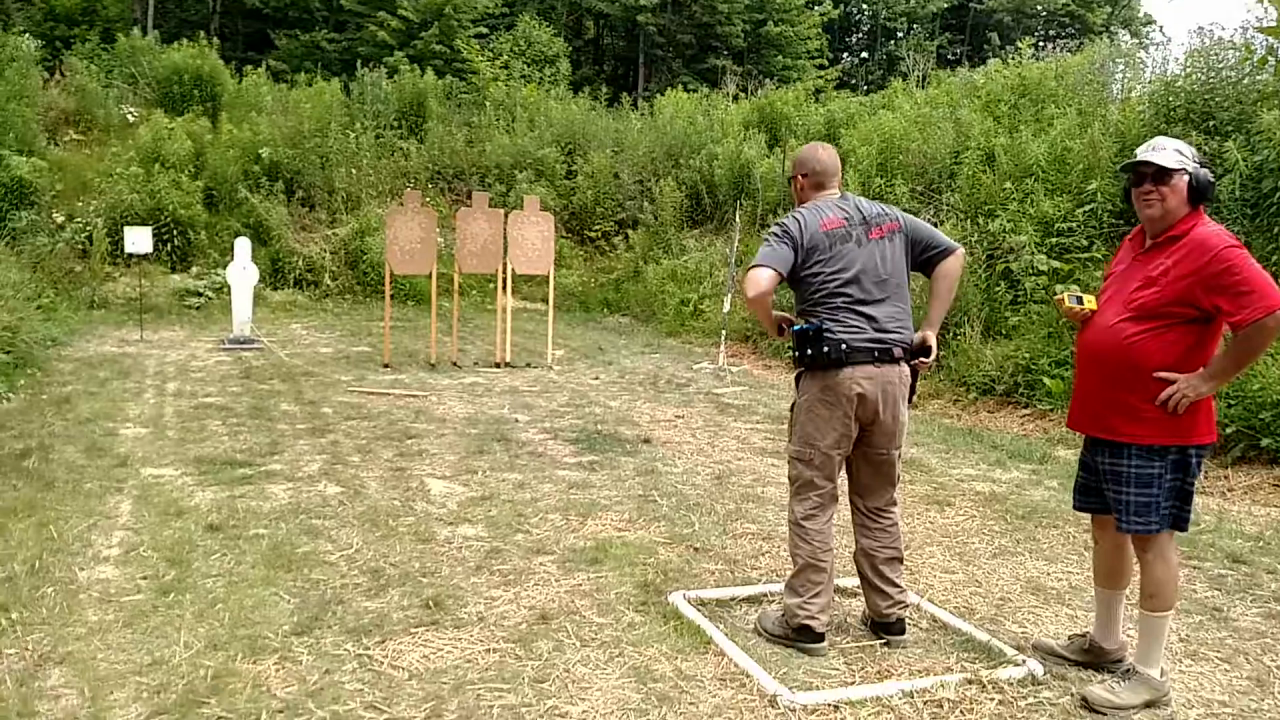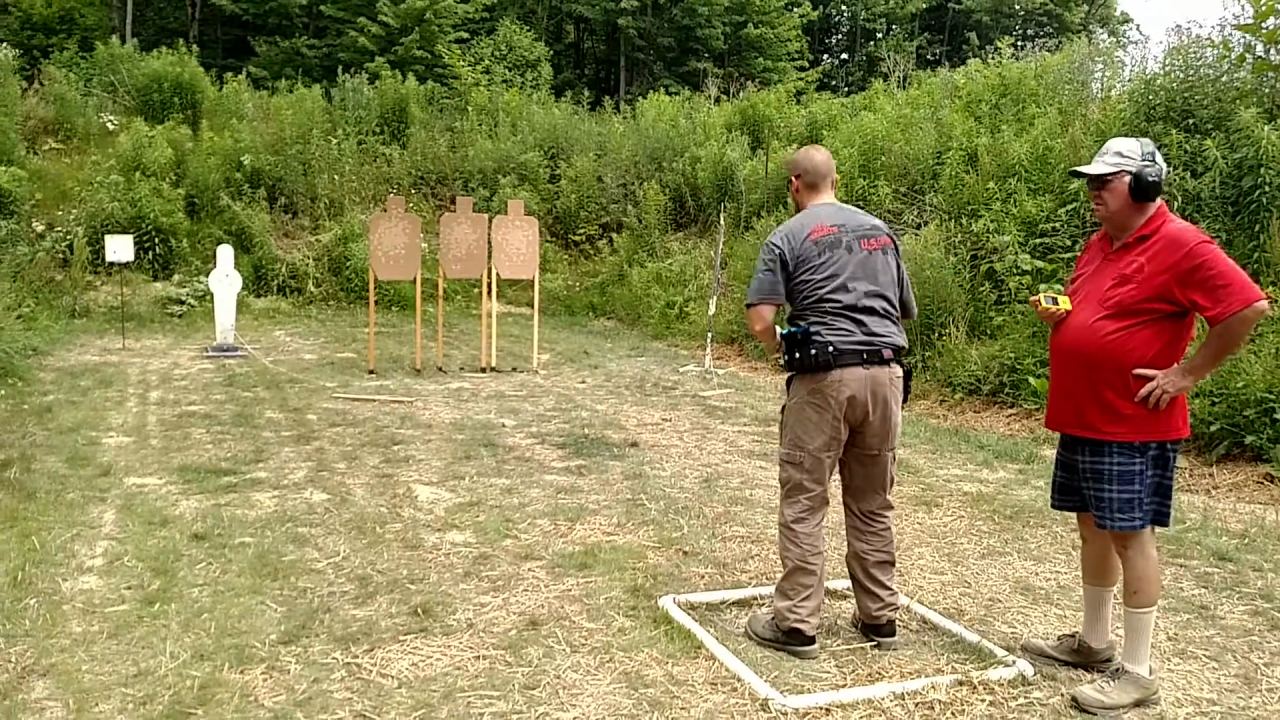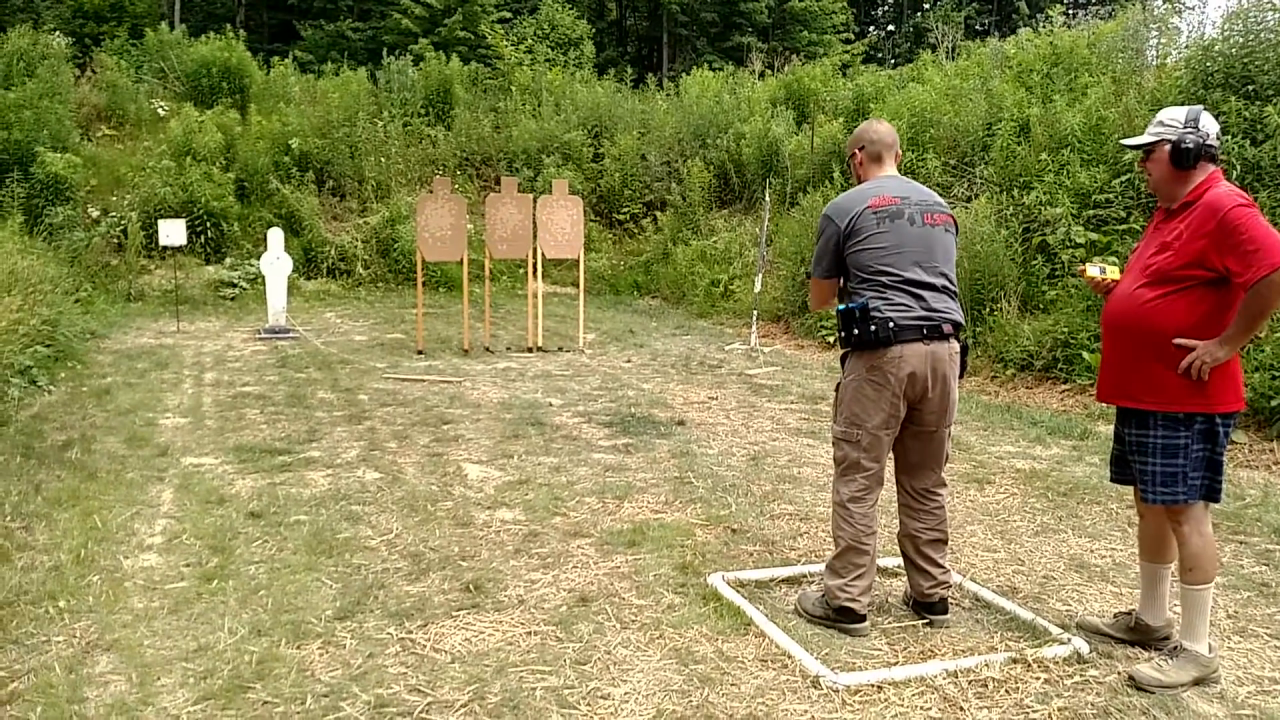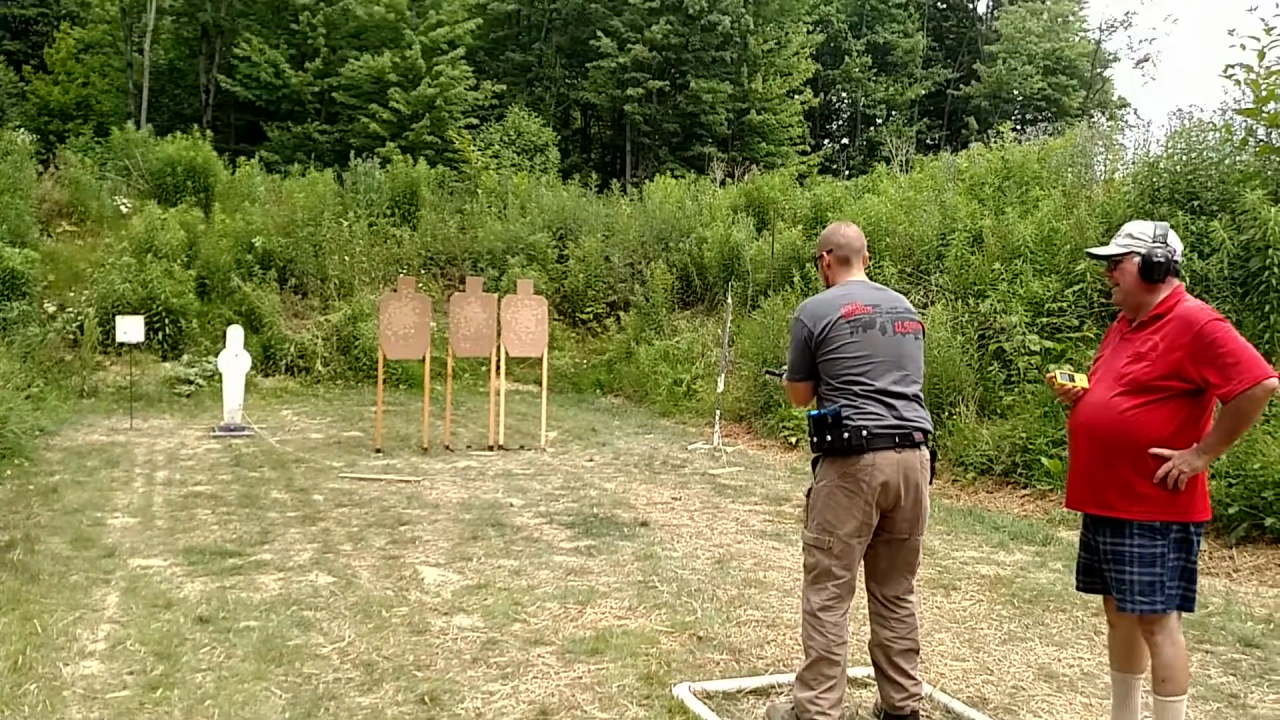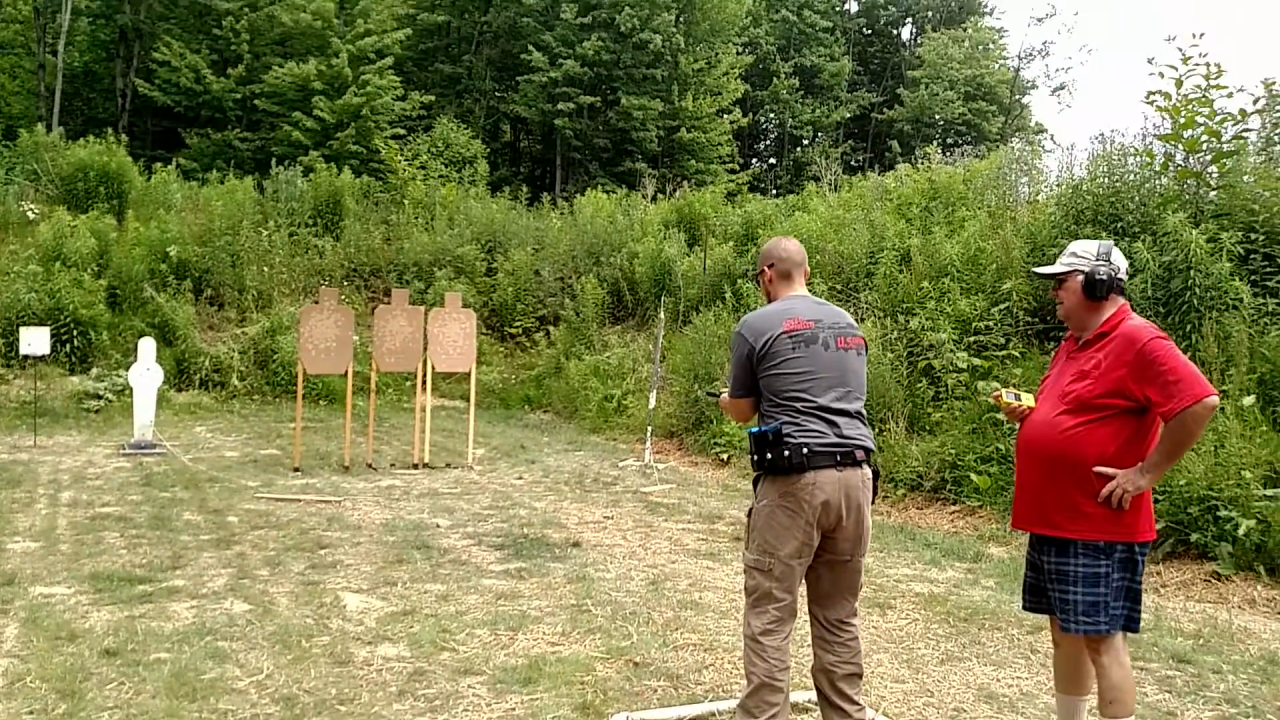
dt=1s
person 1, frame 1
left shoulder: (1211, 247)
right shoulder: (1135, 242)
left wrist: (1208, 380)
right wrist: (1085, 316)
left hip: (1158, 428)
right hip: (1107, 420)
left knee: (1151, 538)
right knee: (1107, 527)
left ankle: (1149, 672)
right ankle: (1104, 641)
person 1, frame 2
left shoulder: (1181, 244)
right shoulder: (1099, 244)
left elbow: (1249, 306)
left wrist: (1186, 374)
right wrist: (1056, 317)
left hip: (1133, 425)
right hip: (1082, 418)
left knee: (1129, 535)
right knee: (1092, 528)
left ankle: (1137, 671)
right ankle: (1093, 641)
person 1, frame 3
left shoulder: (1224, 209)
right shoulder: (1170, 211)
left wrist: (1226, 345)
right wrist: (1114, 289)
left hip: (1186, 398)
right hip: (1143, 392)
left knee: (1184, 511)
right knee: (1150, 503)
left ankle: (1195, 649)
right ankle: (1150, 619)
person 1, frame 4
left shoulder: (1195, 323)
right shoulder: (1123, 326)
left wrist: (1202, 453)
right wrist: (1079, 397)
left hip: (1155, 510)
right hip: (1106, 503)
left knee: (1156, 621)
right knee: (1119, 614)
person 1, frame 5
left shoulder: (1138, 341)
right shoulder: (1073, 344)
left elbow: (1200, 402)
left wrist: (1145, 473)
right wrist: (1026, 413)
left hip: (1099, 528)
right hip: (1053, 522)
left knee: (1101, 639)
right knee: (1065, 634)
person 2, frame 1
left shoulder: (798, 224)
right shoulder: (890, 218)
left elbow: (755, 288)
right elbow: (953, 256)
left wrist: (773, 324)
right wrist: (929, 329)
left hip: (833, 376)
right hip: (892, 374)
left knee: (813, 500)
right knee: (879, 500)
left ankle: (806, 620)
right ankle: (889, 614)
person 2, frame 2
left shoulder: (786, 238)
right shoulder: (881, 231)
left elbow: (760, 322)
right elbow: (906, 312)
left wrist: (783, 347)
left hip: (824, 378)
right hip: (884, 375)
left knee: (803, 504)
right knee: (872, 504)
left ankle: (796, 623)
right ankle: (879, 616)
person 2, frame 3
left shoulder: (844, 208)
right shoulder: (940, 206)
left elbow: (820, 298)
left wrist: (829, 296)
left hip: (882, 354)
right hip: (942, 350)
left knee: (858, 482)
right knee: (926, 481)
left ankle: (846, 601)
right ankle: (931, 594)
person 2, frame 4
left shoulder: (815, 311)
right shoulder: (907, 310)
left elbow: (799, 396)
left wrist: (790, 380)
left hip: (853, 462)
right hip: (912, 458)
left knee: (828, 593)
right knee: (897, 591)
person 2, frame 5
left shoulder: (756, 326)
right shoulder: (848, 324)
left elbow: (742, 412)
left wrist: (728, 401)
left hip: (795, 482)
right hip: (854, 477)
left knee: (769, 615)
right knee: (839, 614)
